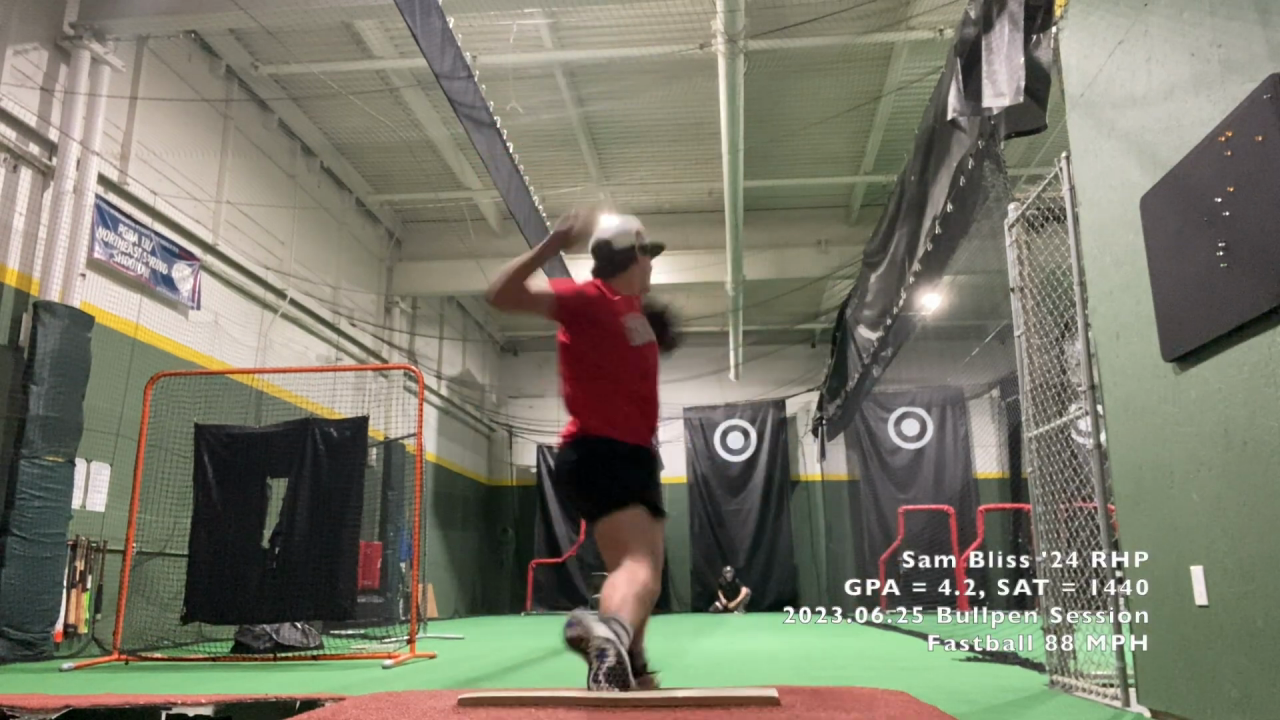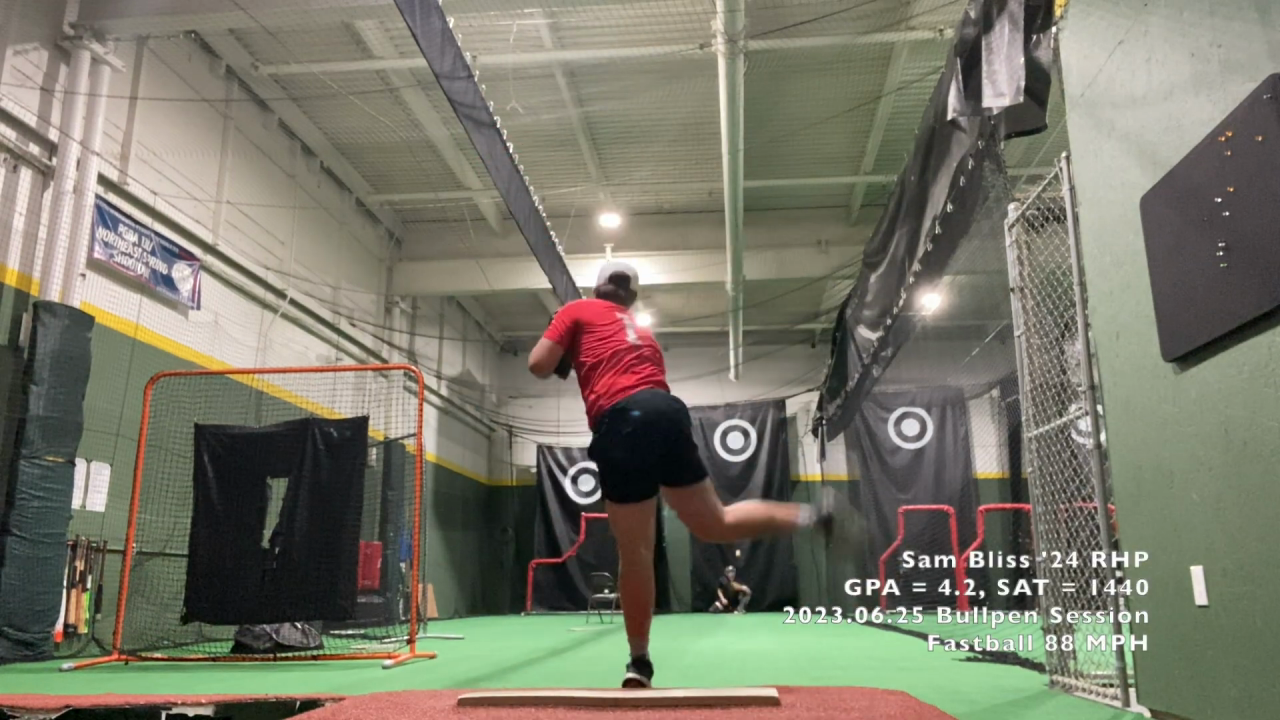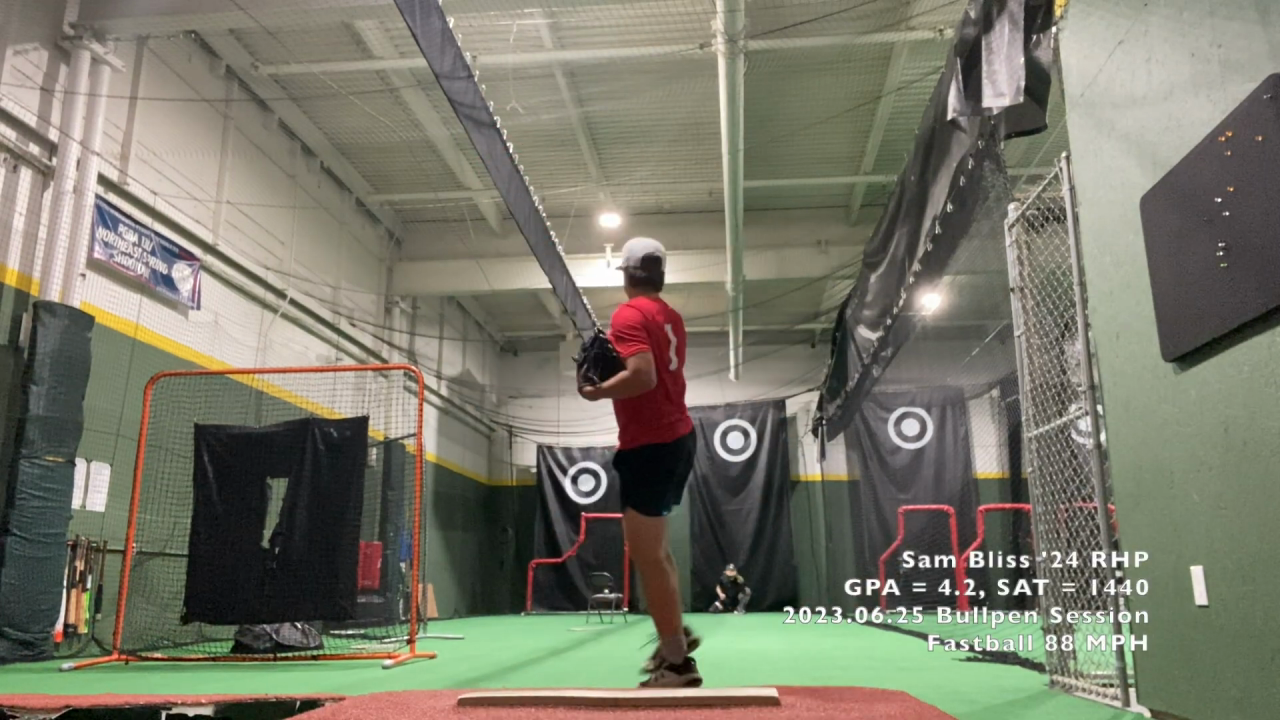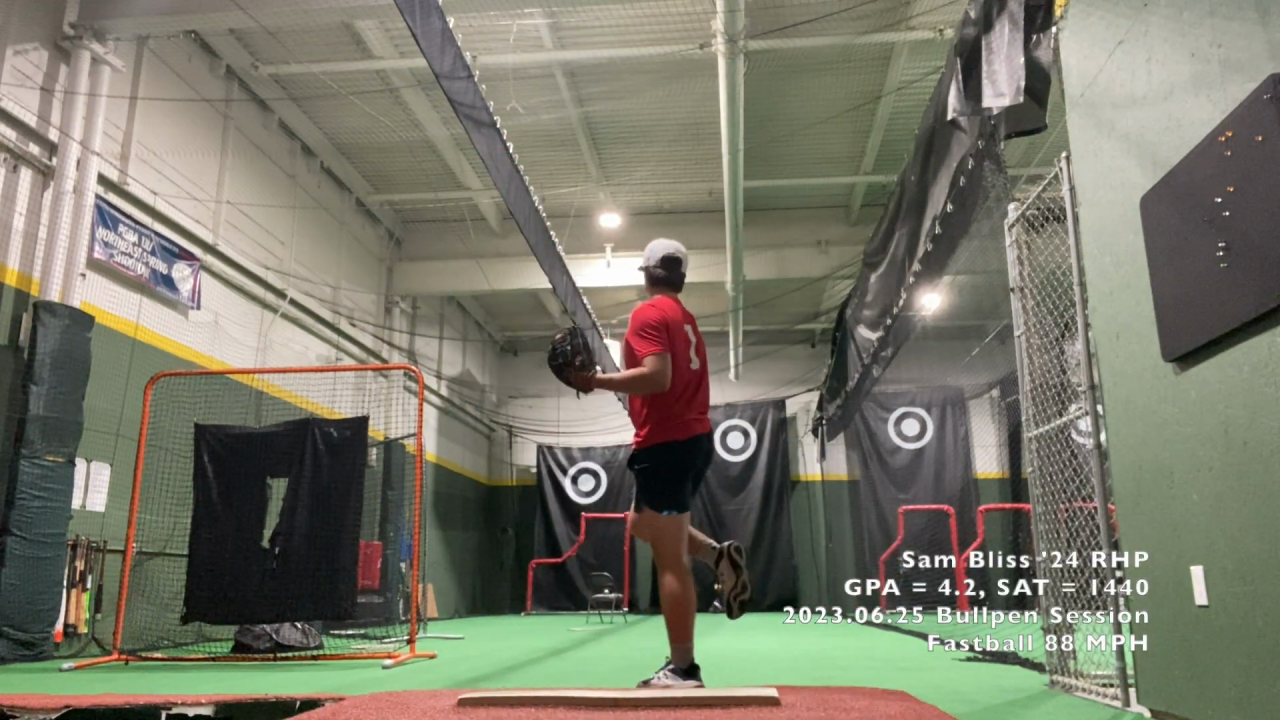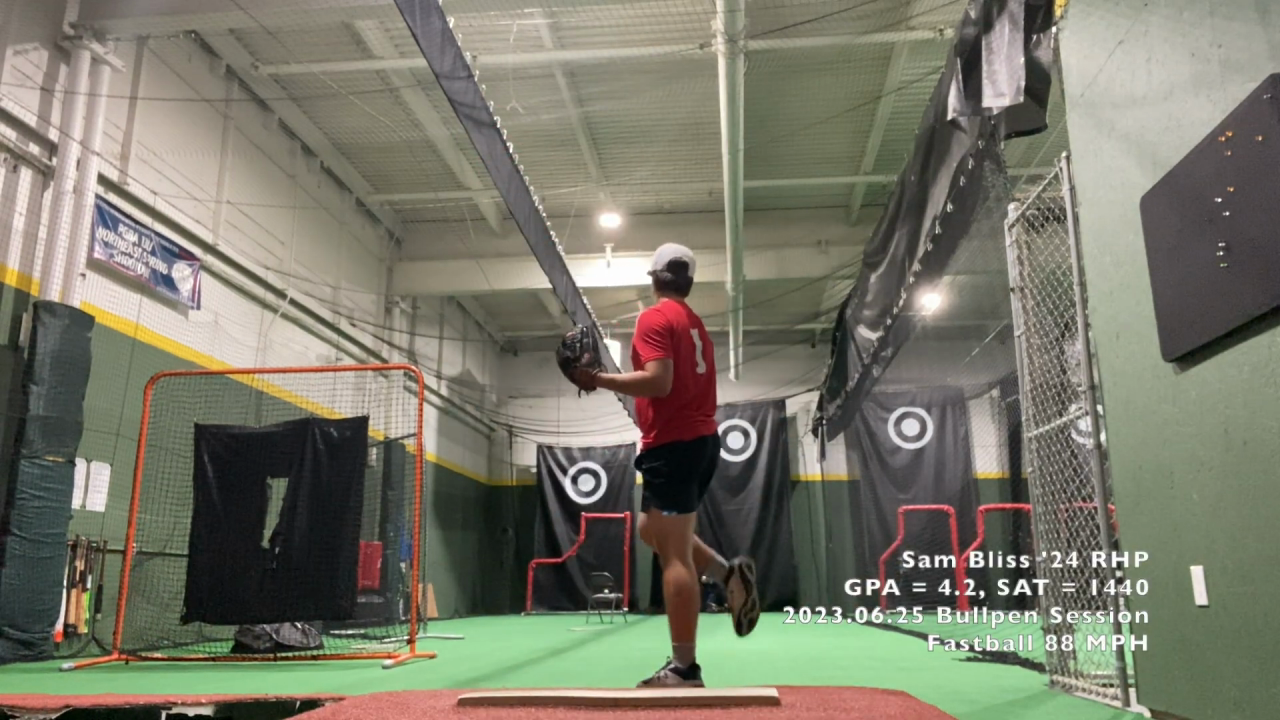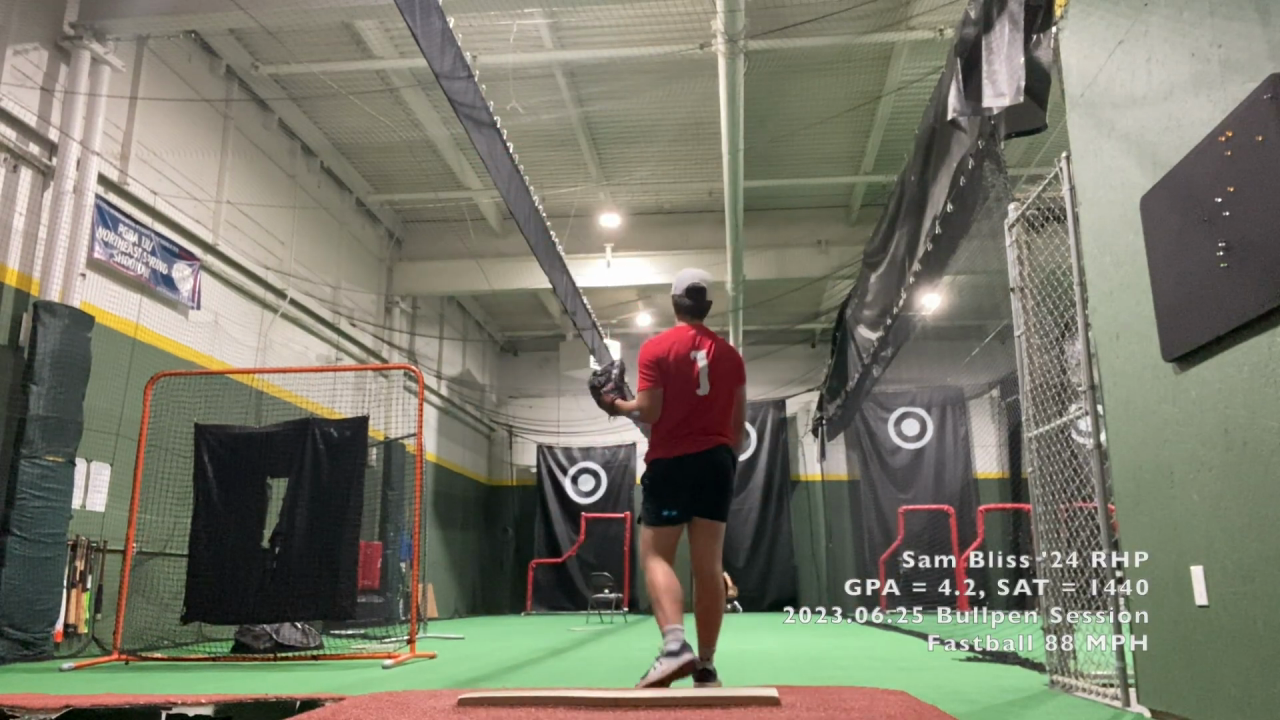
dt=0.5s
person 1, frame 1
left shoulder: (622, 308)
right shoulder: (591, 299)
right elbow: (501, 297)
right wrist: (546, 248)
left hip: (604, 456)
right hip: (606, 455)
left knee: (638, 552)
right knee: (641, 566)
left ankle: (631, 658)
right ankle: (610, 633)
person 1, frame 2
left shoulder: (577, 310)
right shoulder: (637, 332)
left elbow: (539, 364)
left wrist: (559, 364)
left hip: (620, 423)
right hip: (658, 406)
left knee: (634, 553)
right knee: (717, 525)
left ankle: (639, 665)
right ankle: (811, 515)
person 1, frame 3
left shoulder: (627, 316)
right shoulder: (671, 317)
left elbow: (641, 376)
left wrist: (596, 391)
left hip: (648, 447)
right hip: (680, 440)
left knee: (647, 556)
right knee: (652, 545)
left ankle: (677, 663)
right ankle: (676, 640)
person 1, frame 4
left shoulder: (648, 313)
right shoulder: (686, 319)
left elbow: (656, 377)
left wrist: (596, 380)
left hip: (667, 444)
right hip: (694, 439)
left knee: (669, 560)
right knee: (642, 524)
left ankle: (682, 668)
right ankle: (719, 555)
person 1, frame 5
left shoulder: (655, 318)
right shoulder: (696, 323)
left elbow: (658, 381)
left wrist: (600, 379)
left hip: (673, 445)
right hip: (702, 441)
left knee: (675, 556)
right knee: (653, 530)
left ankle: (684, 667)
right ankle: (727, 572)
person 1, frame 6
left shoulder: (656, 348)
right shoulder: (728, 353)
left elbow: (647, 412)
right elbow: (738, 421)
left wrist: (616, 404)
right wrist: (730, 459)
left hip: (669, 462)
right hip: (716, 461)
left knee: (657, 558)
right knee: (709, 566)
left ankle: (676, 645)
right ankle: (705, 665)
